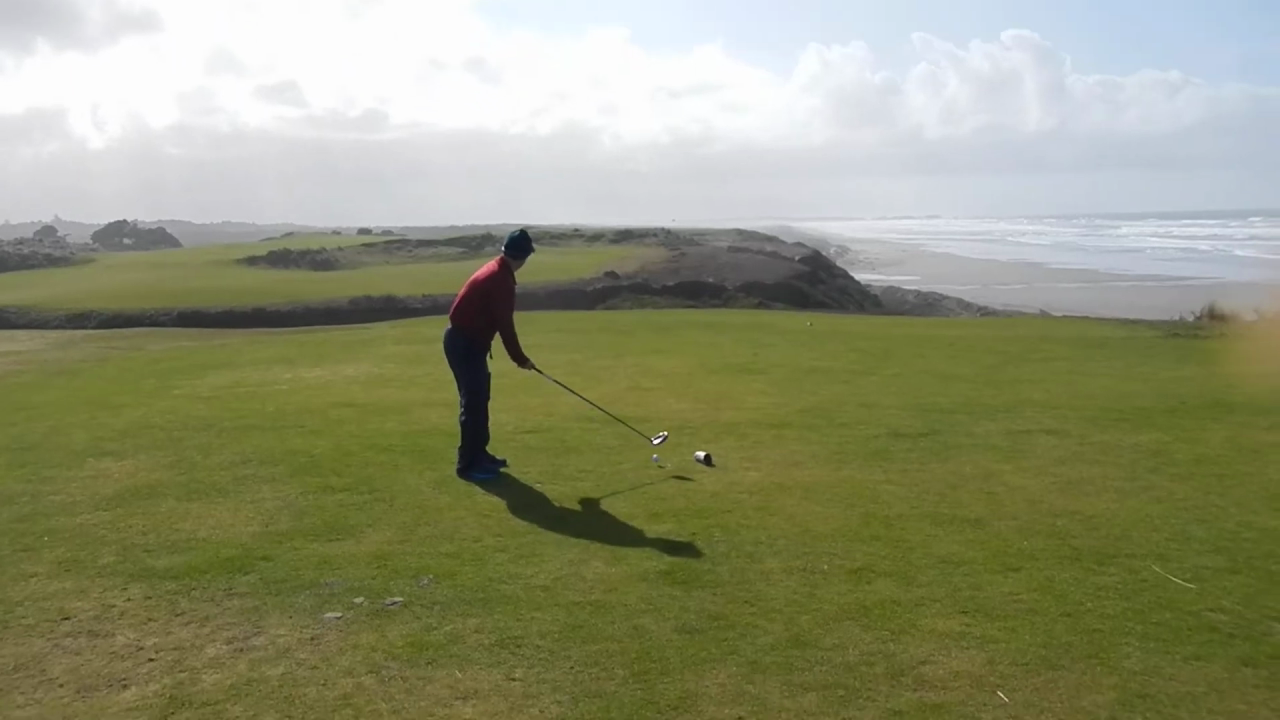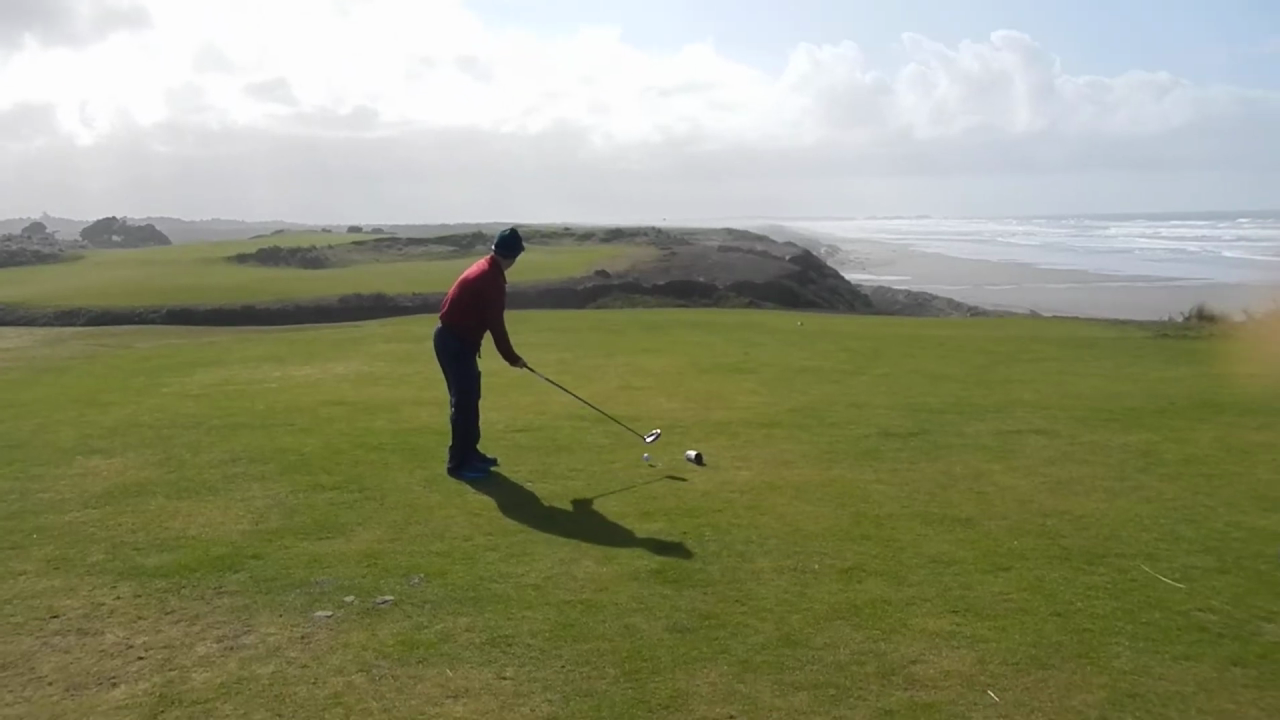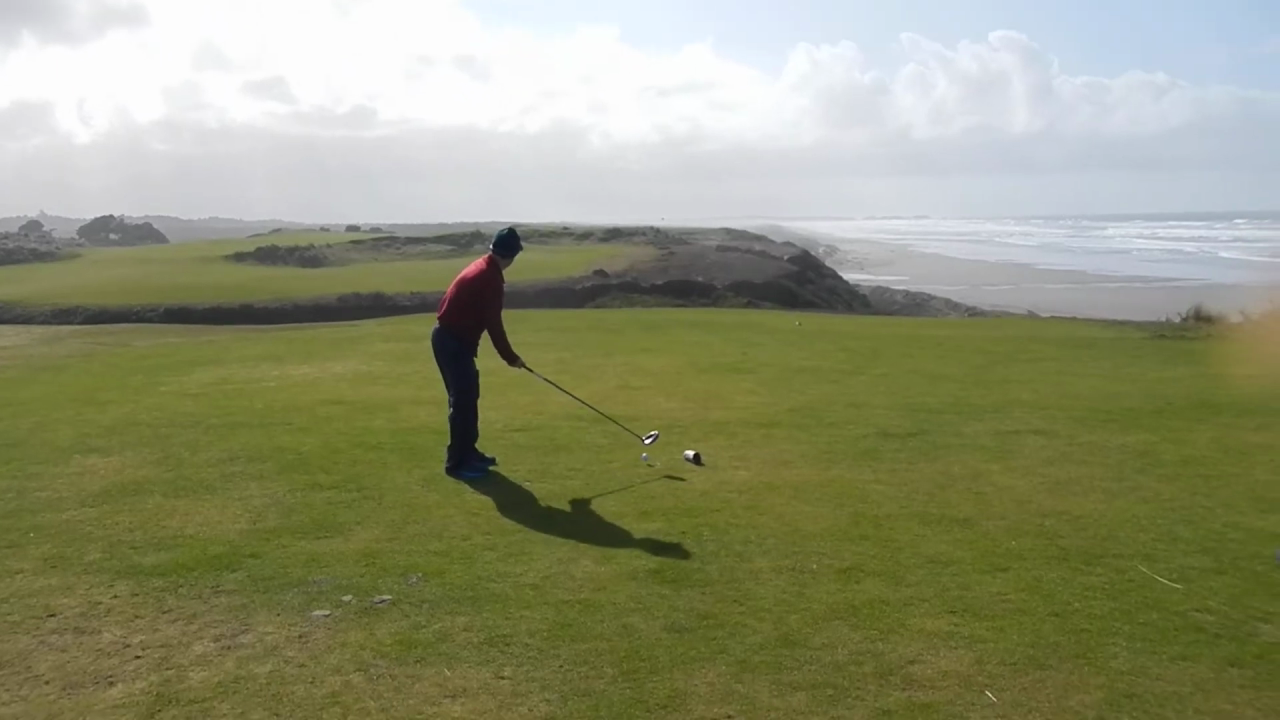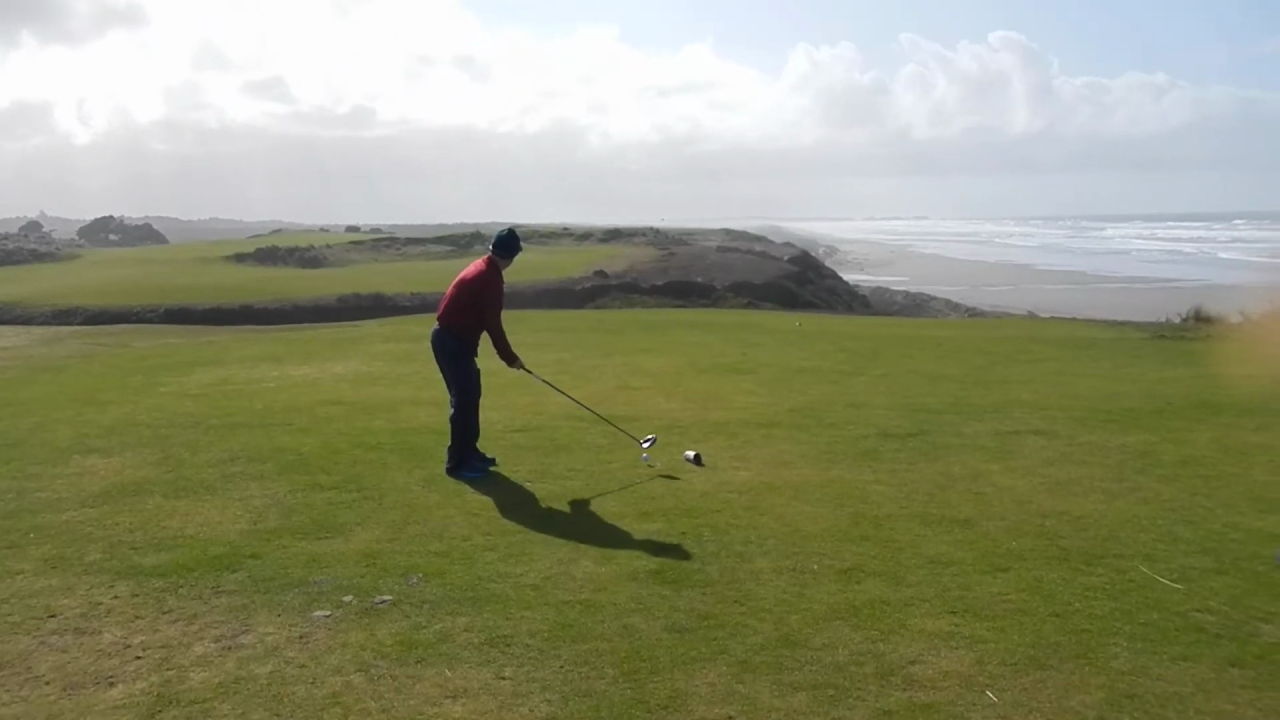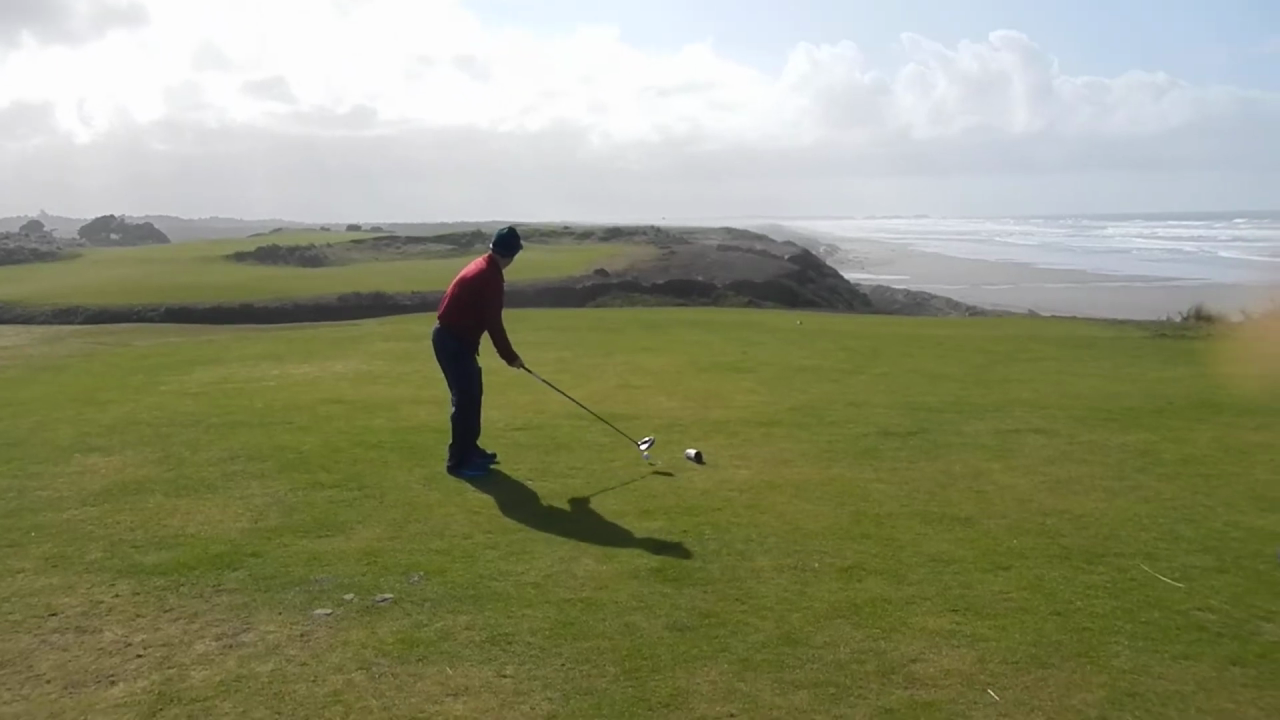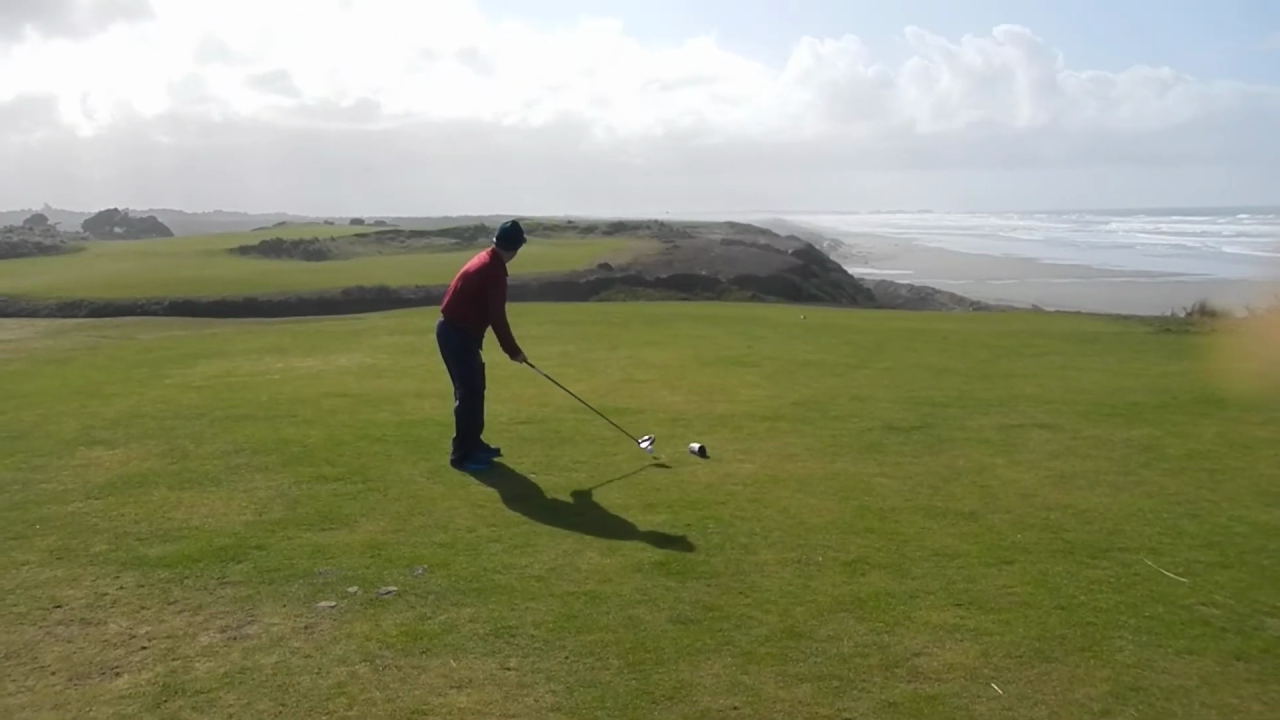
dt=0.1s
person 1, frame 1
left shoulder: (494, 270)
right shoulder: (501, 279)
left elbow: (498, 321)
right elbow: (505, 325)
left wrist: (517, 356)
right wrist: (520, 358)
left hip: (465, 339)
right hip: (465, 342)
left knee: (479, 398)
right knee: (474, 402)
left ankle: (479, 454)
right ankle: (468, 463)
person 1, frame 2
left shoulder: (484, 269)
right shoulder: (491, 278)
left elbow: (488, 319)
right elbow: (495, 324)
left wrist: (509, 355)
right wrist: (511, 357)
left hip: (455, 337)
right hip: (455, 340)
left knee: (469, 397)
right knee: (465, 400)
left ankle: (469, 452)
right ankle: (459, 462)
person 1, frame 3
left shoulder: (482, 268)
right shoulder: (489, 278)
left elbow: (485, 319)
right elbow: (494, 324)
left wrist: (507, 354)
right wrist: (510, 356)
left hip: (453, 336)
right hip: (453, 340)
left knee: (468, 396)
right knee: (463, 399)
left ankle: (468, 452)
right ankle: (456, 461)
person 1, frame 4
left shoulder: (481, 269)
right shoulder: (489, 279)
left elbow: (485, 319)
right elbow: (493, 324)
left wrist: (506, 355)
right wrist: (509, 357)
left hip: (452, 337)
right hip: (453, 341)
left knee: (470, 395)
right knee: (464, 399)
left ankle: (469, 451)
right ankle: (457, 462)
person 1, frame 5
left shoulder: (482, 267)
right shoulder: (489, 277)
left elbow: (487, 319)
right elbow: (494, 323)
left wrist: (507, 354)
right wrist: (510, 356)
left hip: (454, 336)
right hip: (453, 339)
left knee: (472, 393)
right knee: (465, 397)
left ankle: (470, 449)
right ankle: (458, 460)
person 1, frame 6
left shoulder: (486, 261)
right shoulder: (492, 271)
left elbow: (489, 313)
right elbow: (497, 317)
left wrist: (509, 348)
right wrist: (513, 350)
left hip: (458, 330)
right hip: (457, 333)
left knee: (474, 388)
right knee: (469, 392)
left ankle: (473, 443)
right ankle: (462, 454)
